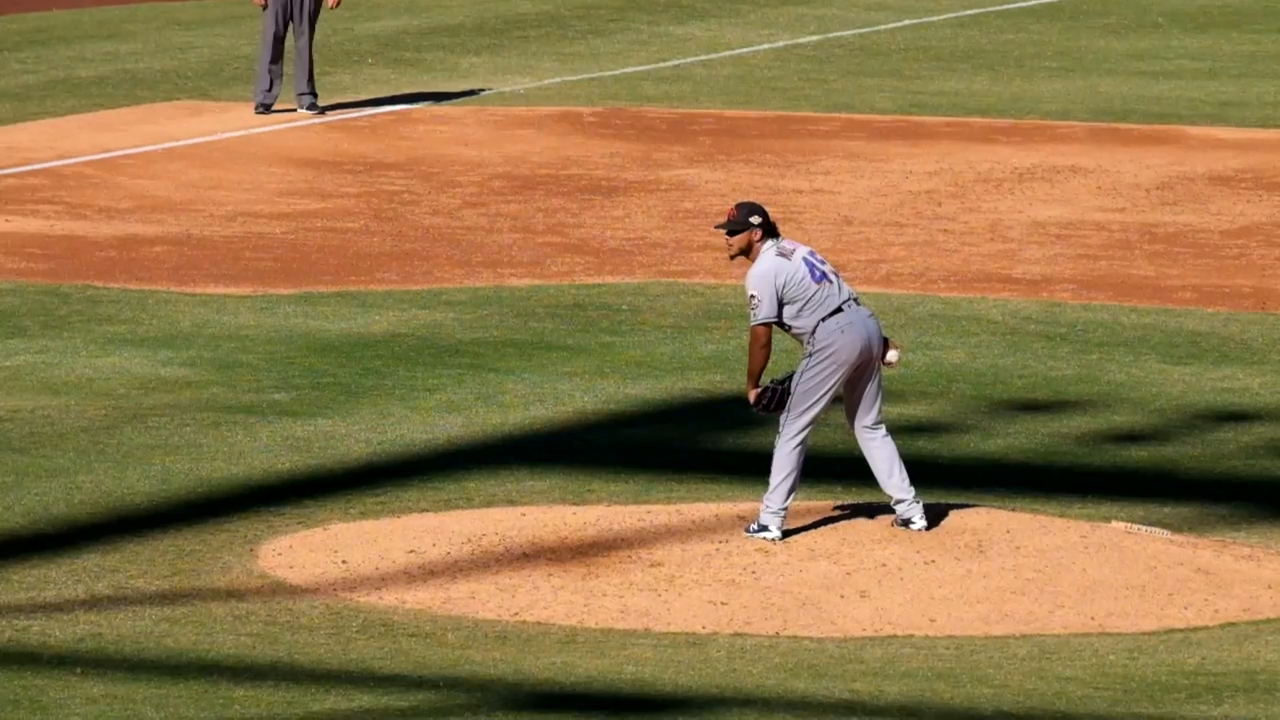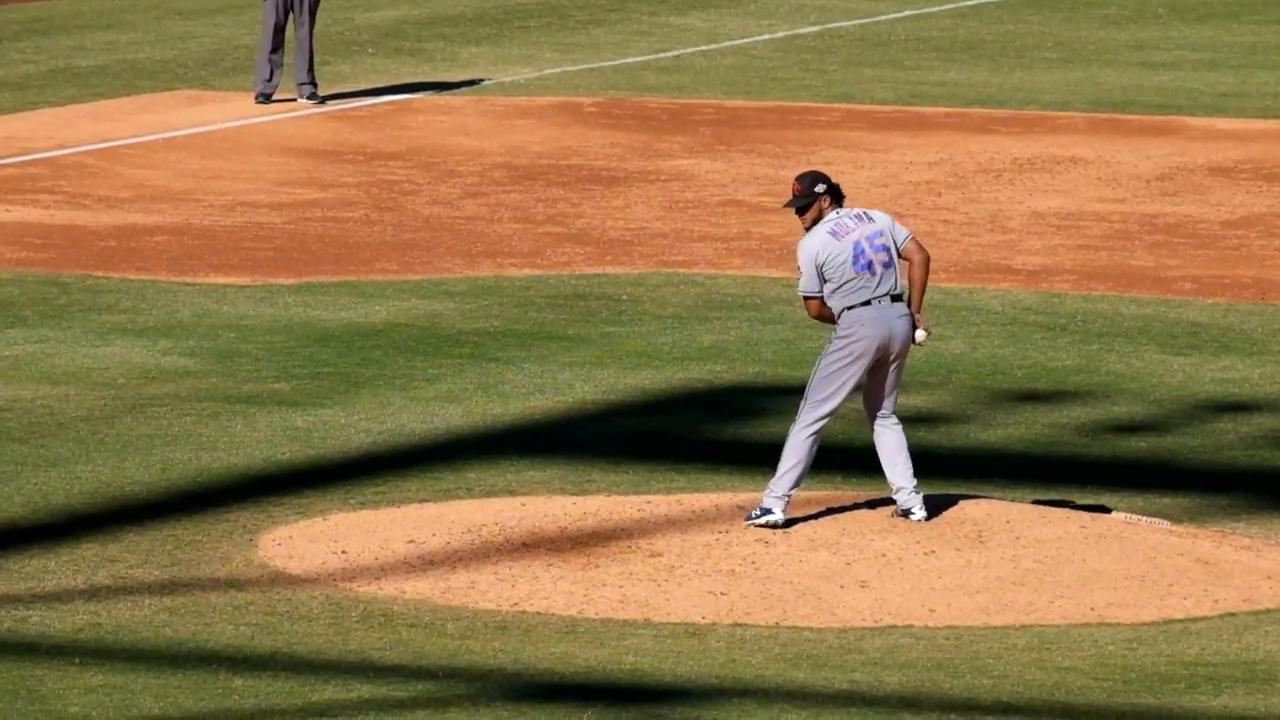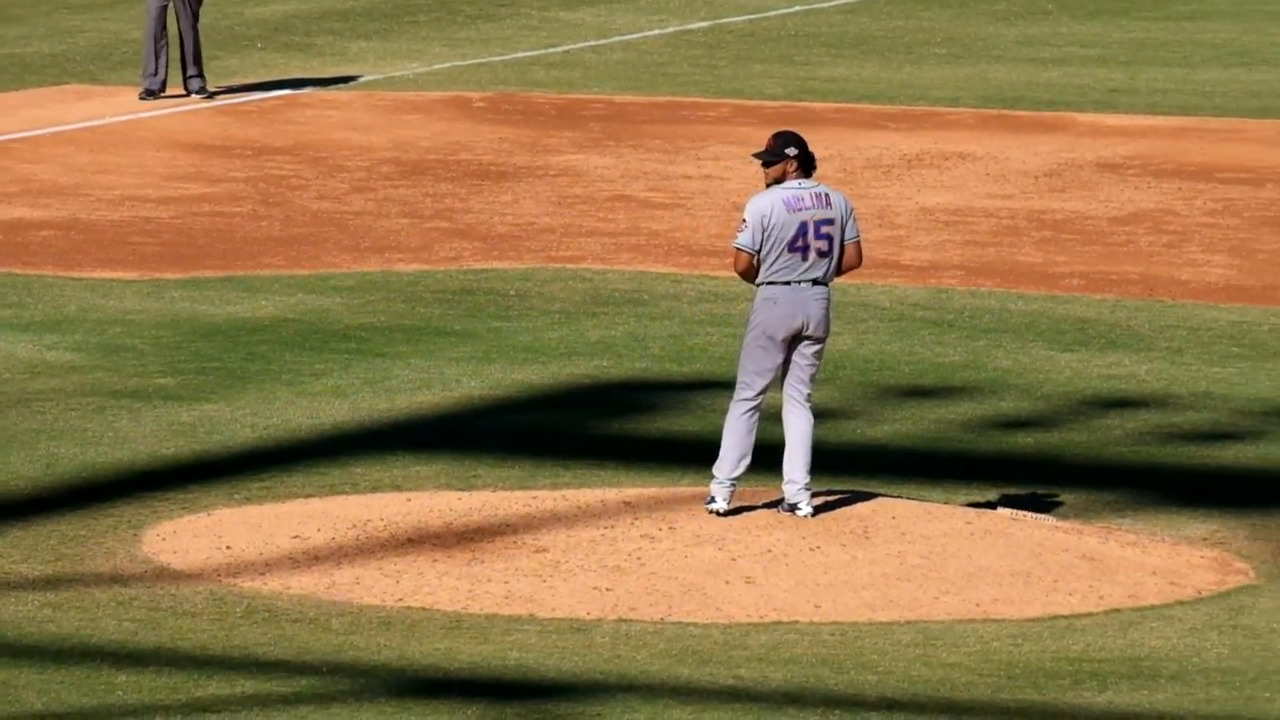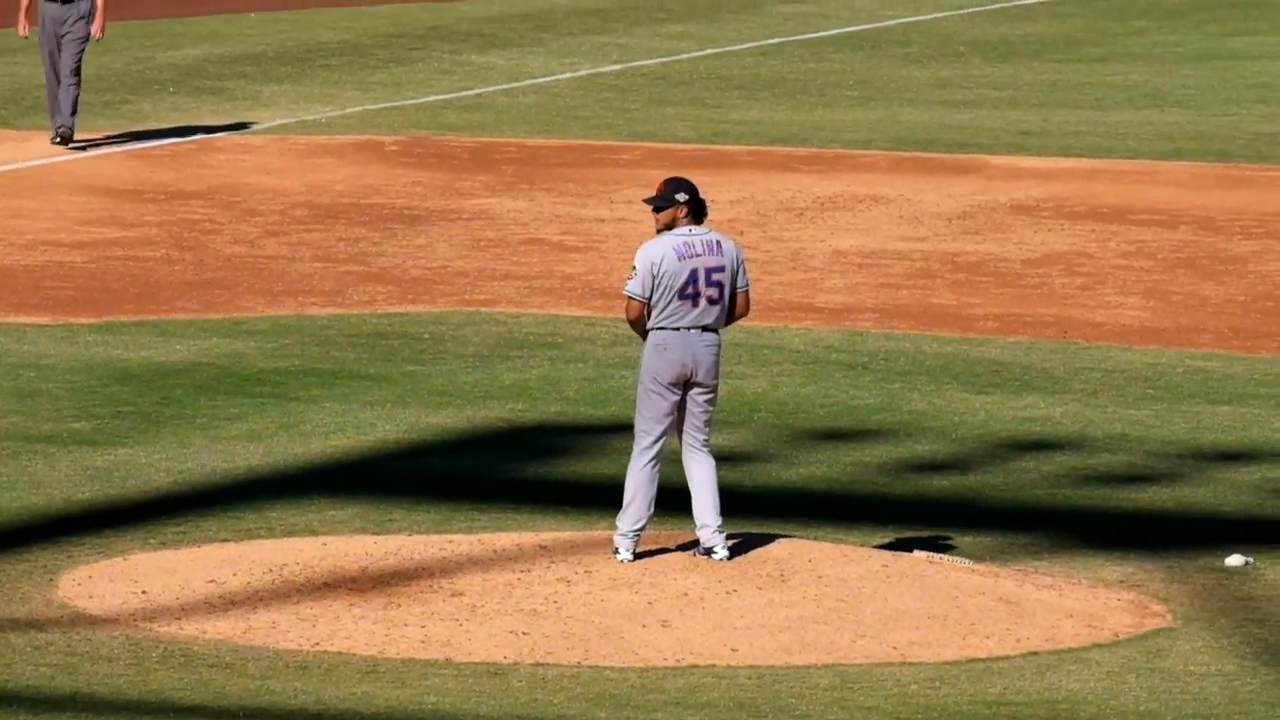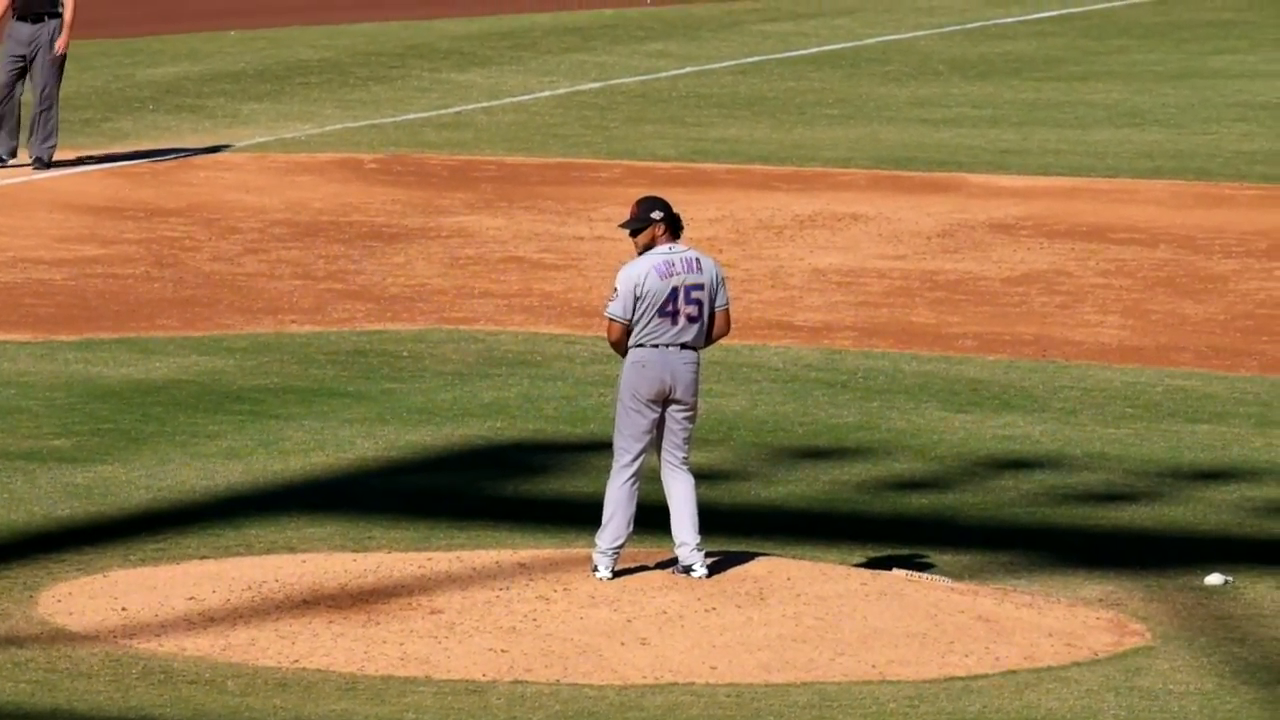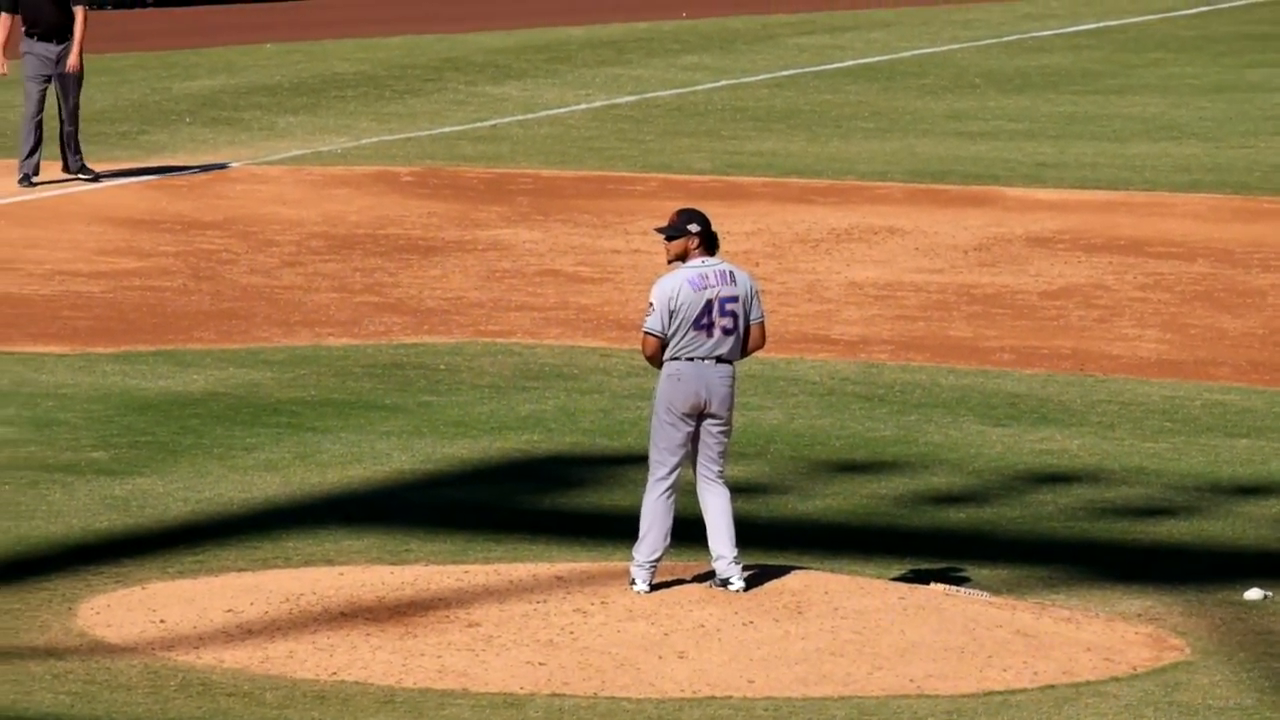
dt=0.7s
person 1, frame 1
left shoulder: (761, 271)
right shoulder: (793, 247)
left elbow: (761, 337)
left wrist: (752, 386)
left hip: (835, 338)
right hip: (867, 325)
left knee: (792, 428)
right knee: (869, 426)
left ankle: (770, 519)
right ankle: (910, 509)
person 1, frame 2
left shoulder: (813, 243)
right shoulder: (877, 218)
left elbow: (815, 308)
right elbow: (919, 256)
right wrist: (914, 310)
left hip: (859, 326)
right hip: (899, 320)
left knee: (811, 416)
right knee: (883, 415)
left ankle: (774, 502)
right ankle: (910, 500)
person 1, frame 3
left shoulder: (763, 203)
right shoulder: (837, 201)
left elbow: (742, 264)
right elbow: (853, 258)
left hip: (775, 302)
right hip: (817, 304)
left knee: (747, 397)
right knee: (798, 400)
left ankle: (721, 489)
right ankle: (798, 495)
person 1, frame 4
left shoulder: (653, 250)
right shoulder: (728, 248)
left elbow: (634, 312)
right elbow: (741, 307)
left wrist: (651, 335)
left hip: (665, 347)
right hip: (708, 349)
left knee: (647, 445)
right knee: (698, 445)
left ankle: (627, 540)
right ankle: (713, 538)
person 1, frame 5
left shoulder: (635, 271)
right shoulder: (708, 267)
left elbow: (616, 334)
right elbow: (721, 327)
left wrist: (632, 355)
left hip: (644, 365)
right hip: (686, 367)
left knee: (626, 463)
right knee: (677, 463)
left ankle: (605, 557)
right ankle: (691, 556)
person 1, frame 6
left shoulder: (670, 284)
right shoulder: (742, 279)
left elbow: (650, 349)
right elbow: (757, 339)
left hip: (680, 380)
right hip: (722, 381)
left knee: (662, 477)
right knee: (712, 477)
left ankle: (643, 571)
right ankle: (728, 570)
